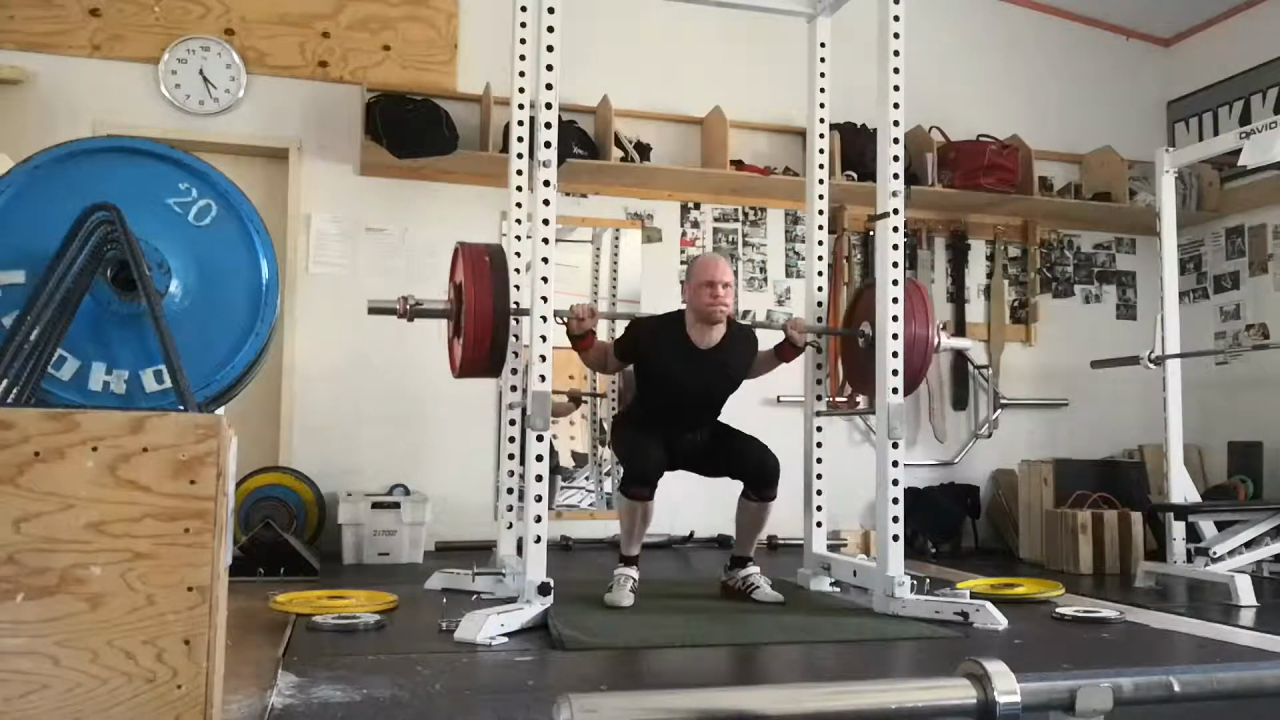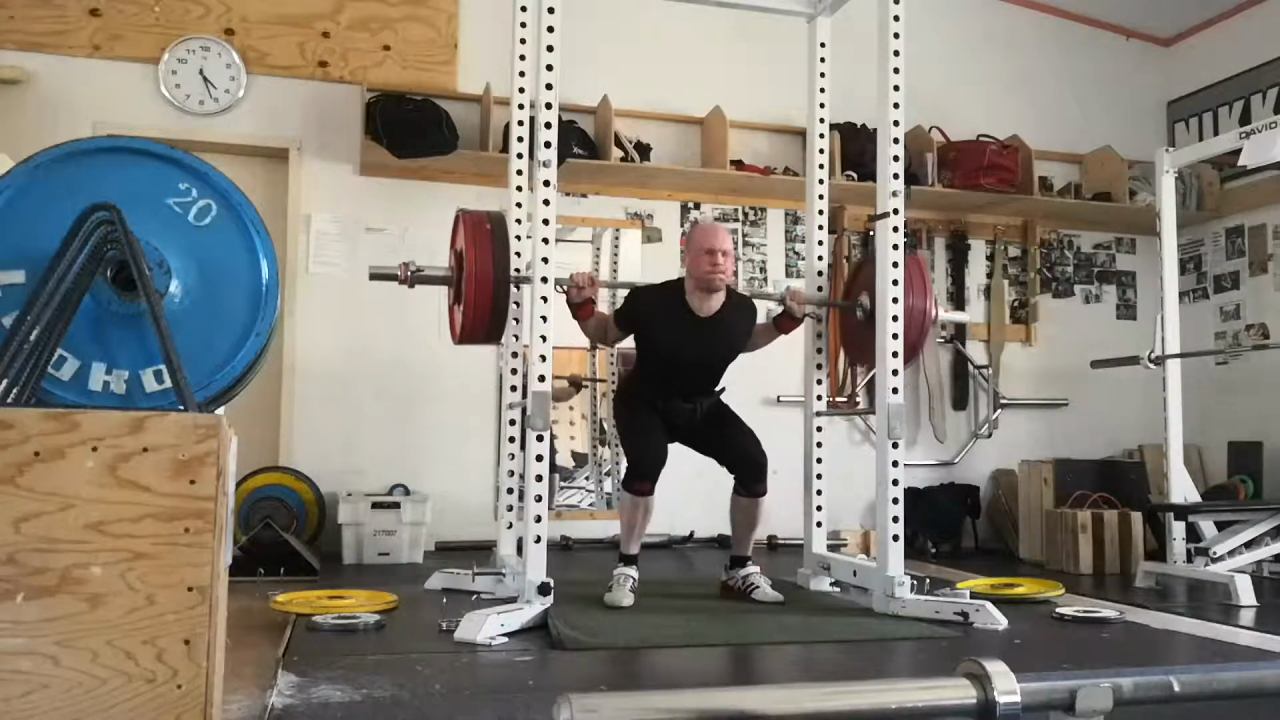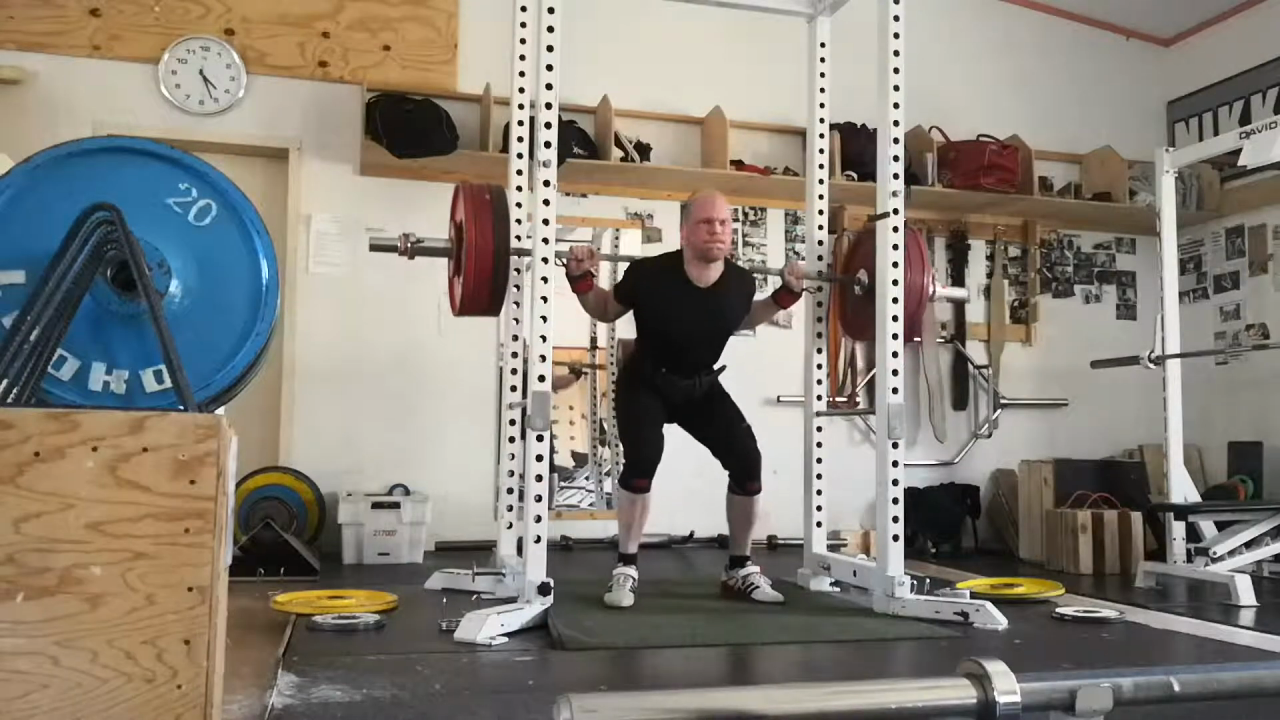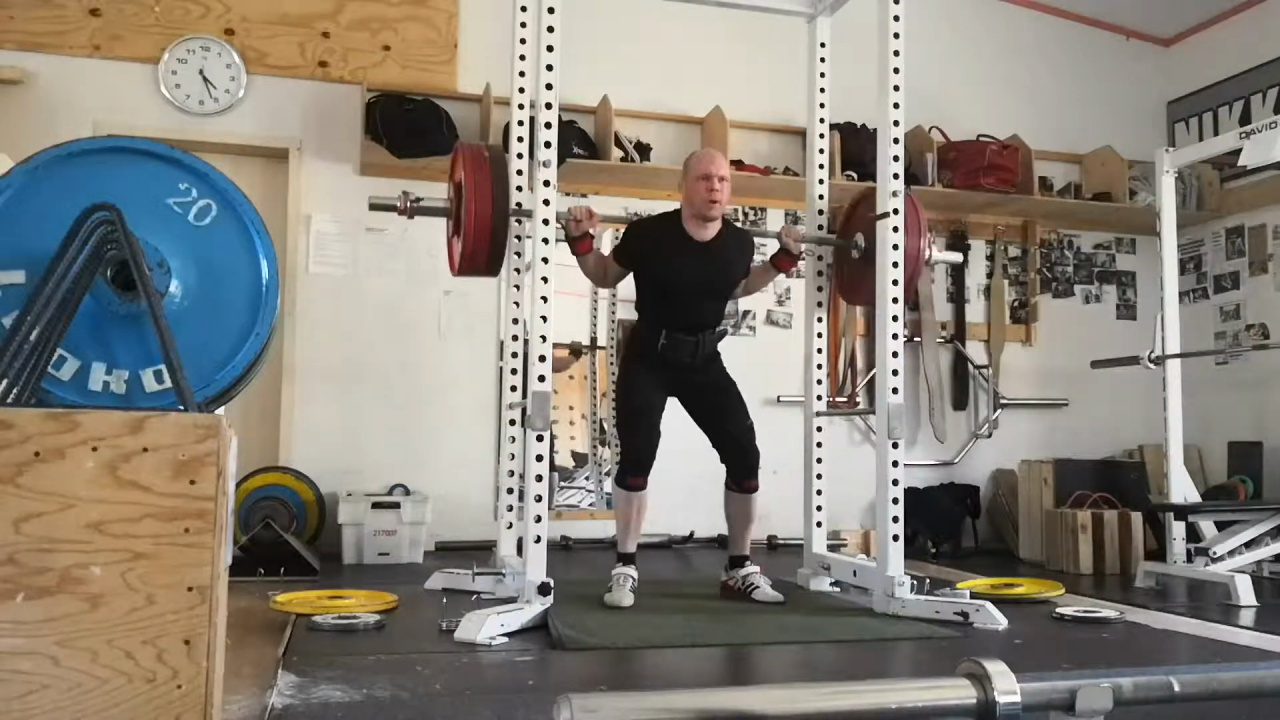
dt=0.3s
person 1, frame 1
left shoulder: (742, 340)
right shoulder: (651, 333)
right elbow: (607, 363)
left wrist: (789, 348)
right wrist: (582, 337)
left hip: (704, 436)
right hip: (644, 431)
left knee: (764, 466)
right knee: (644, 465)
left ankle: (740, 569)
right ankle: (627, 569)
person 1, frame 2
left shoulder: (741, 310)
right shoulder: (651, 302)
right elbow: (606, 335)
left wrist: (788, 320)
right wrist: (581, 306)
left hip: (702, 406)
right hip: (644, 403)
left knee: (753, 462)
right knee: (646, 463)
left ankle: (740, 570)
right ankle: (626, 569)
person 1, frame 3
left shoulder: (740, 283)
right shoulder: (650, 275)
right elbow: (606, 311)
left wrist: (786, 295)
right wrist: (581, 280)
left hip: (702, 387)
right hip: (645, 384)
left knee: (747, 459)
right knee: (643, 459)
left ankle: (739, 570)
right ankle: (626, 569)
person 1, frame 4
left shoulder: (739, 242)
right shoulder: (649, 233)
right elbow: (605, 277)
left wrist: (784, 259)
right wrist: (580, 241)
left hip: (703, 361)
right hip: (648, 360)
left knee: (744, 455)
right knee: (638, 454)
left ankle: (740, 570)
right ankle: (625, 570)
